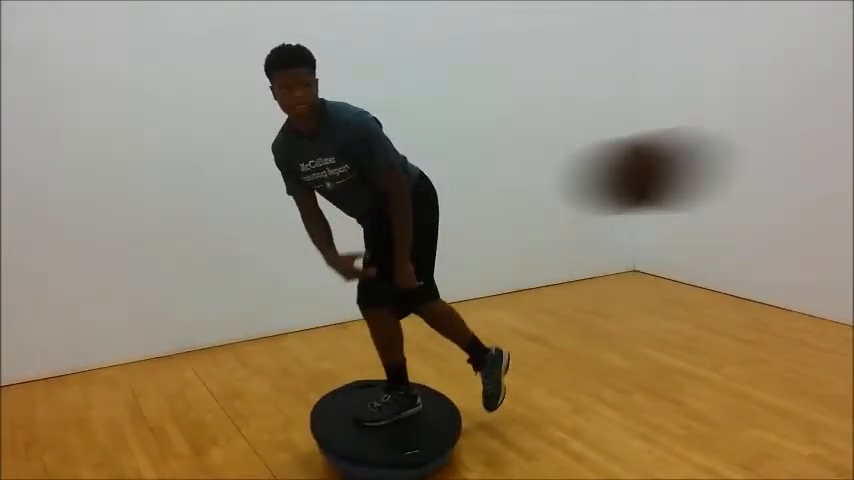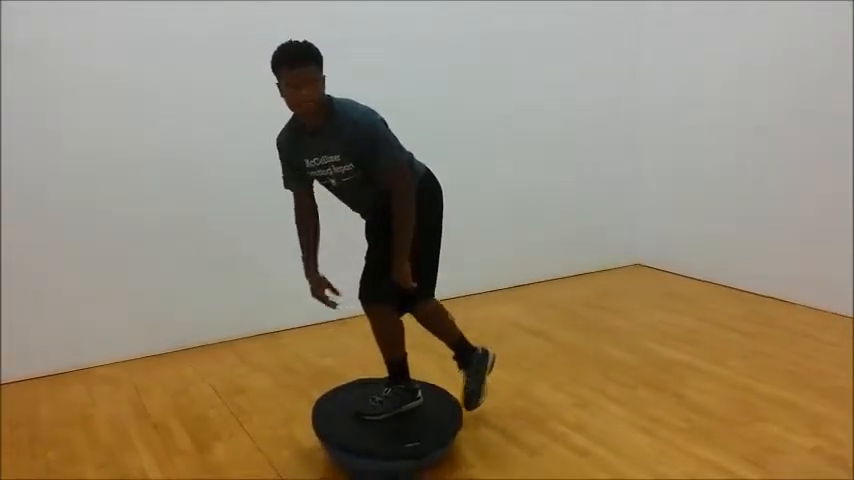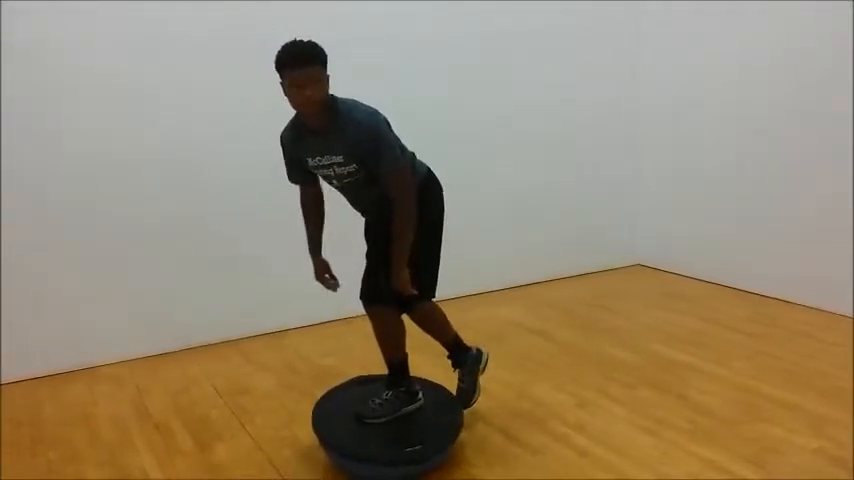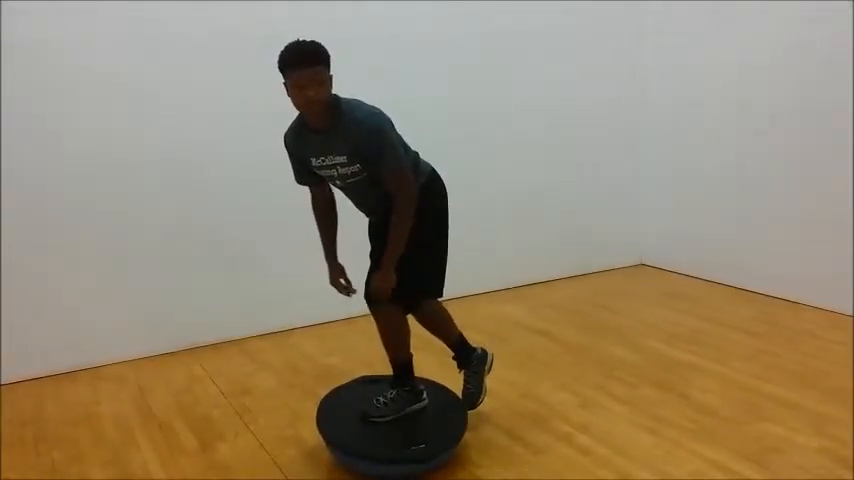
dt=0.2s
person 1, frame 1
left shoulder: (354, 124)
right shoulder: (284, 148)
left elbow: (399, 191)
right elbow: (309, 209)
left wrist: (402, 260)
right wrist: (332, 258)
left hip: (412, 203)
right hip: (376, 216)
left knee: (374, 299)
right knee: (416, 297)
left ankle: (400, 392)
right ankle: (485, 357)
person 1, frame 2
left shoulder: (361, 123)
right shoulder: (289, 142)
left elbow: (403, 191)
right elbow: (304, 204)
left wrist: (401, 259)
right wrist: (310, 269)
left hip: (416, 200)
right hip: (379, 212)
left knee: (377, 295)
right knee: (410, 295)
left ankle: (401, 386)
right ankle: (470, 357)
person 1, frame 3
left shoulder: (364, 123)
right shoulder: (292, 140)
left elbow: (404, 194)
right elbow: (310, 195)
left wrist: (401, 265)
right wrist: (316, 255)
left hip: (418, 200)
right hip: (379, 212)
left knee: (379, 295)
right knee: (405, 297)
left ankle: (401, 388)
right ankle: (465, 357)
person 1, frame 4
left shoulder: (367, 123)
right shoulder: (296, 140)
left elbow: (405, 196)
right elbow: (321, 196)
left wrist: (388, 265)
right wrist: (331, 258)
left hip: (421, 200)
right hip: (383, 212)
left knee: (386, 295)
right knee: (410, 295)
left ankle: (406, 387)
right ankle: (470, 357)
